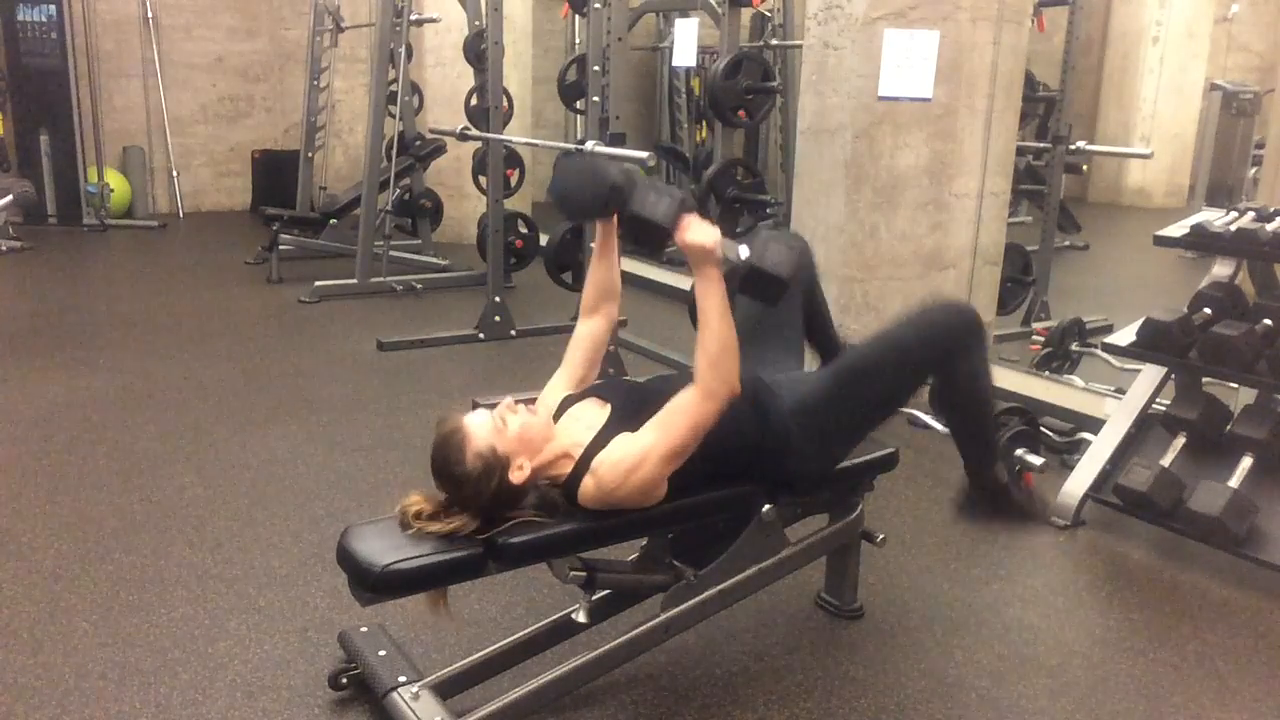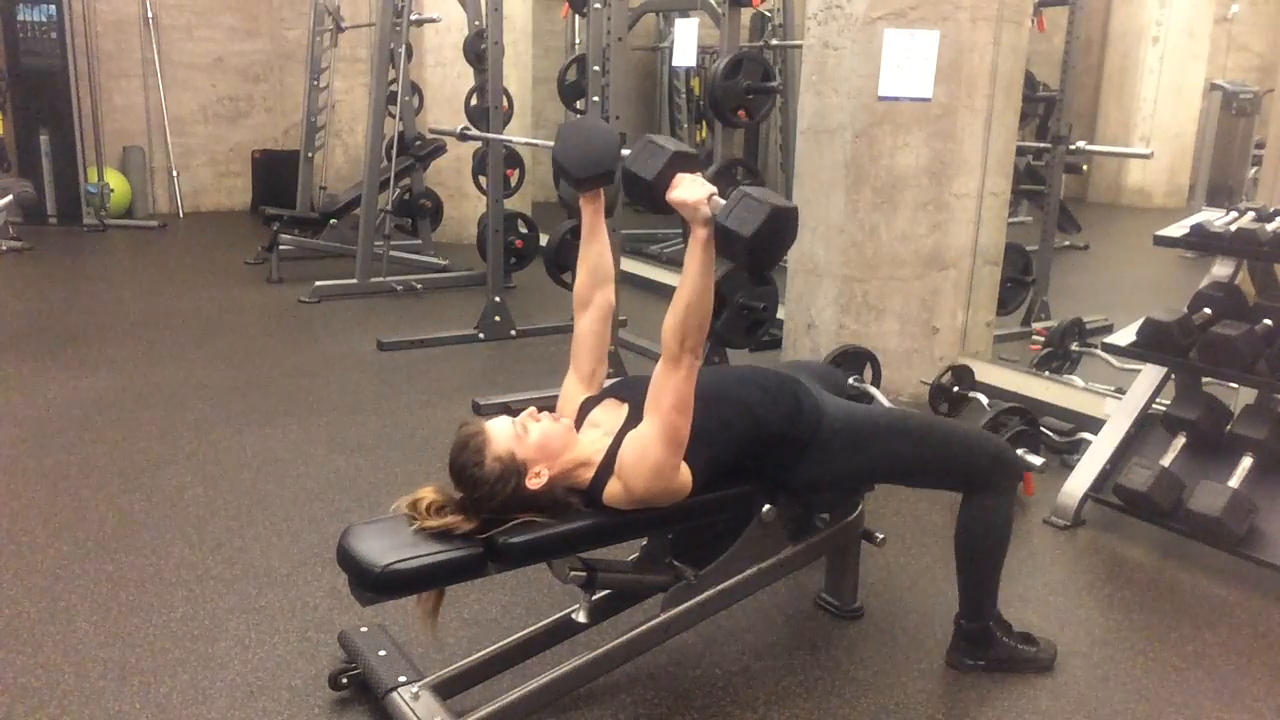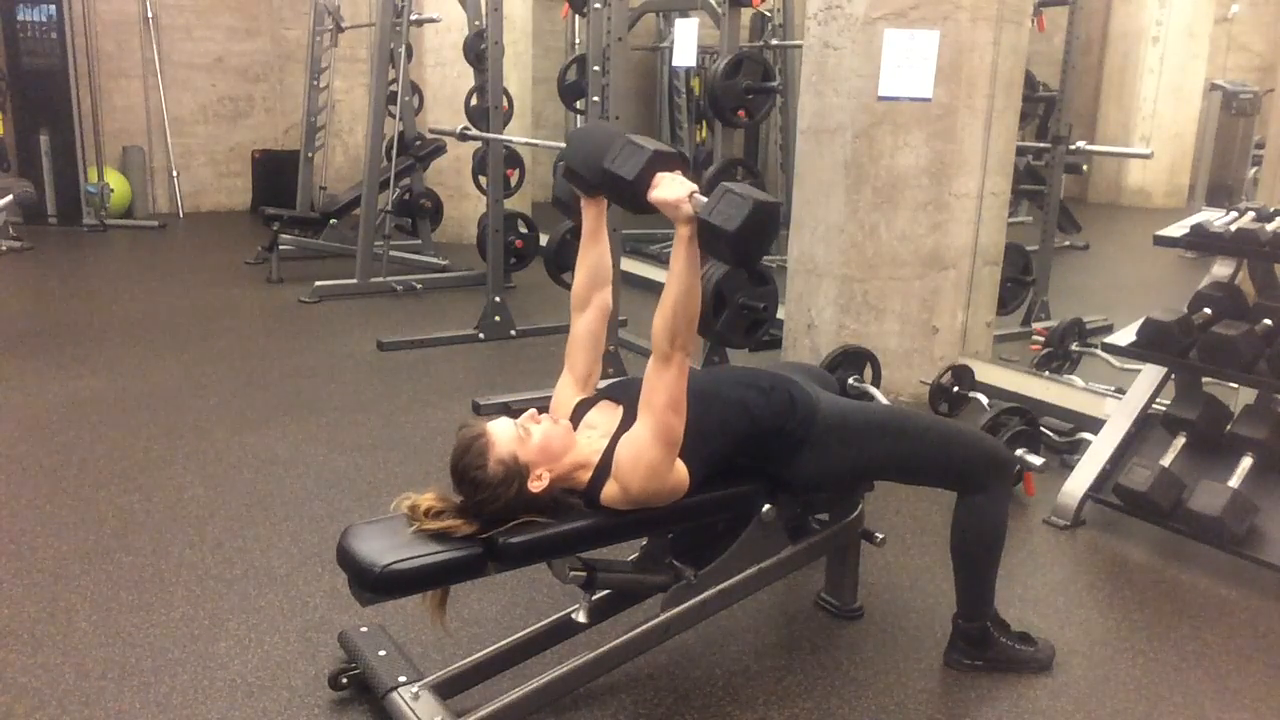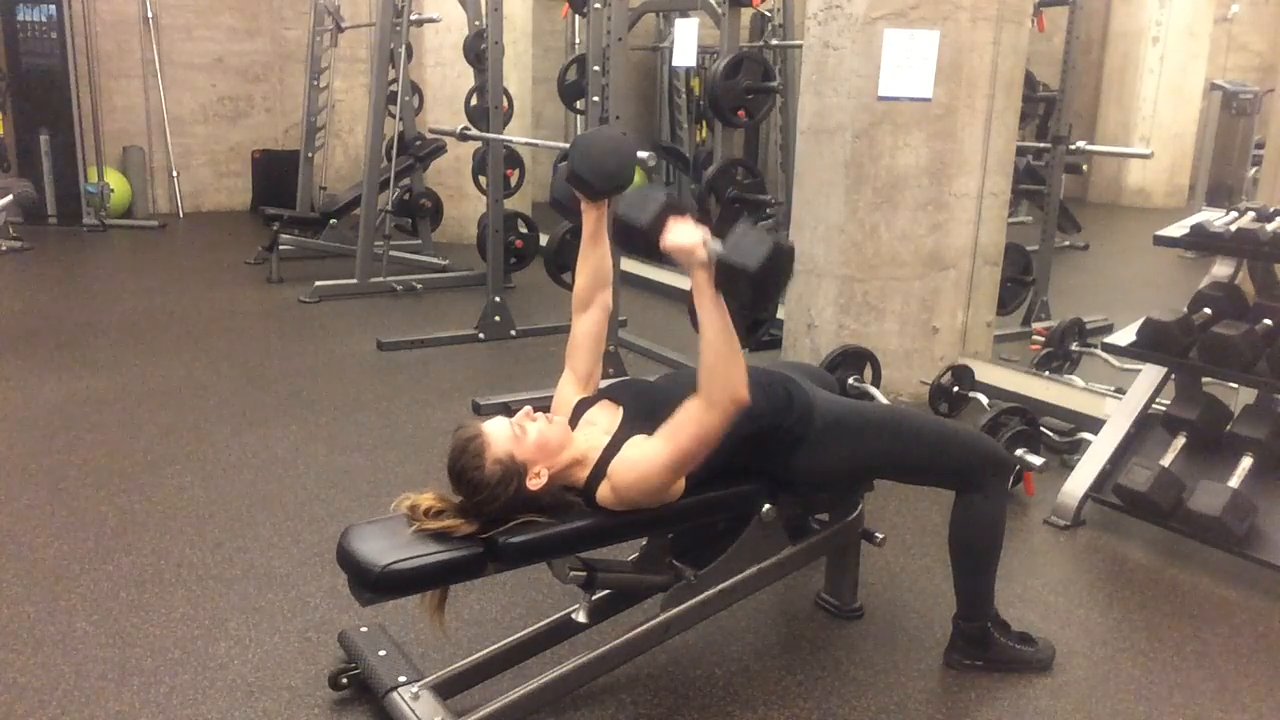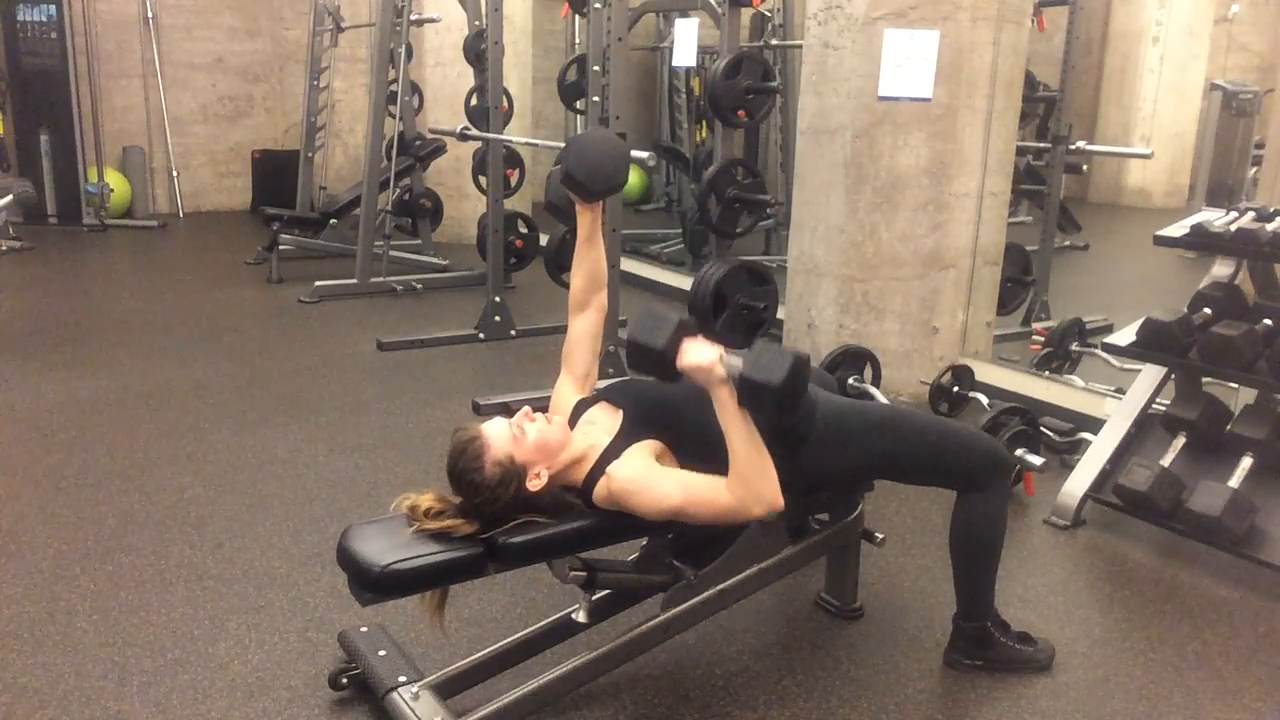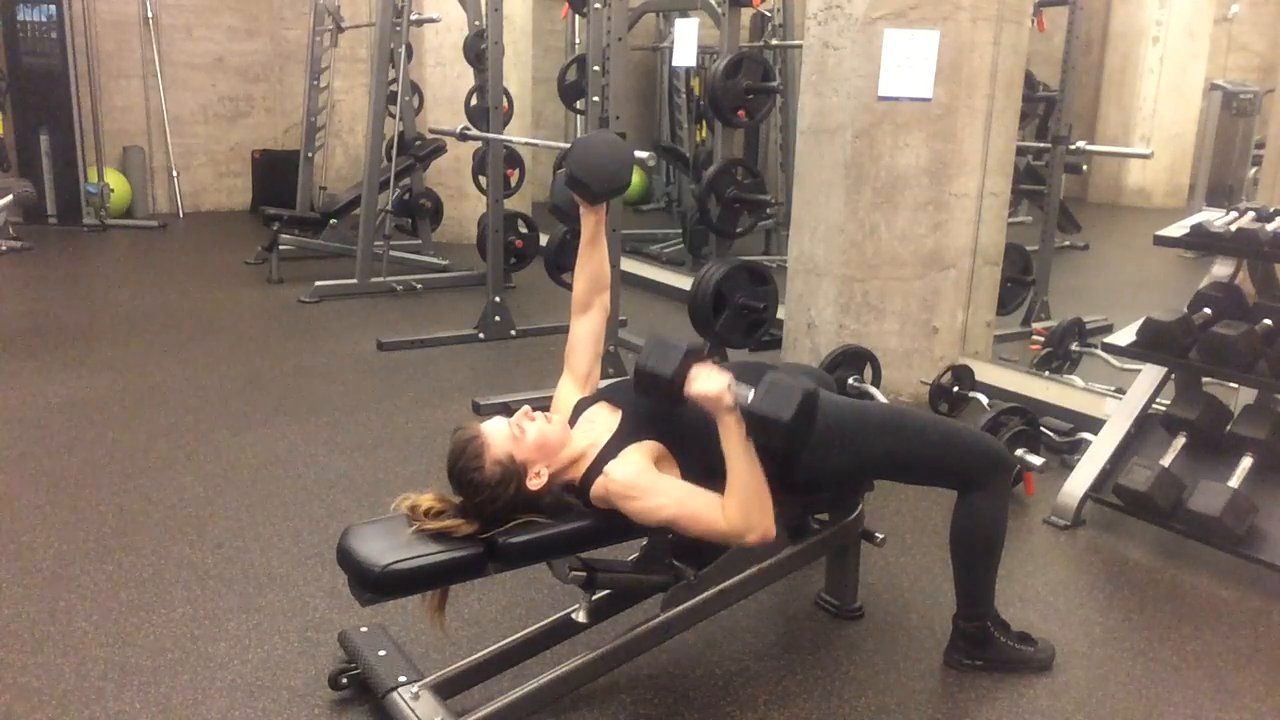
dt=0.5s
person 1, frame 1
left shoulder: (559, 409)
right shoulder: (611, 476)
left elbow: (597, 320)
right elbow: (719, 388)
left wrist: (605, 233)
right wrist: (708, 273)
left hip: (759, 390)
right hip: (787, 432)
right knee: (952, 324)
left ankle: (835, 355)
right ankle: (988, 482)
person 1, frame 2
left shoulder: (577, 415)
right shoulder: (636, 475)
left elbow: (594, 306)
right elbow: (682, 352)
left wrist: (591, 204)
right wrist: (702, 230)
left hip: (779, 394)
right hip: (804, 438)
left knee: (830, 372)
right knee: (996, 465)
right ankle: (979, 635)
person 1, frame 3
left shoulder: (572, 411)
right shoulder: (632, 476)
left elbow: (590, 309)
right elbow: (672, 353)
left wrist: (594, 208)
right wrist: (684, 229)
right hip: (799, 435)
left knee: (824, 372)
right knee: (991, 464)
right ankle: (976, 635)
person 1, frame 4
left shoulder: (572, 411)
right shoulder: (626, 478)
left elbow: (591, 310)
right elbow: (727, 397)
left wrist: (595, 212)
right wrist: (702, 274)
right hip: (799, 434)
right knee: (988, 464)
right ankle: (976, 635)
person 1, frame 5
left shoulder: (570, 410)
right shoulder: (622, 481)
left elbow: (587, 309)
right elbow: (761, 497)
left wrist: (587, 213)
right wrist: (720, 386)
right hip: (801, 436)
right knee: (989, 463)
right ankle: (976, 634)
person 1, frame 6
left shoulder: (571, 409)
right shoulder: (620, 482)
left elbow: (589, 311)
right elbow: (754, 530)
left wrist: (592, 214)
right wrist: (729, 414)
right hip: (800, 435)
right knee: (991, 464)
right ankle: (977, 636)
